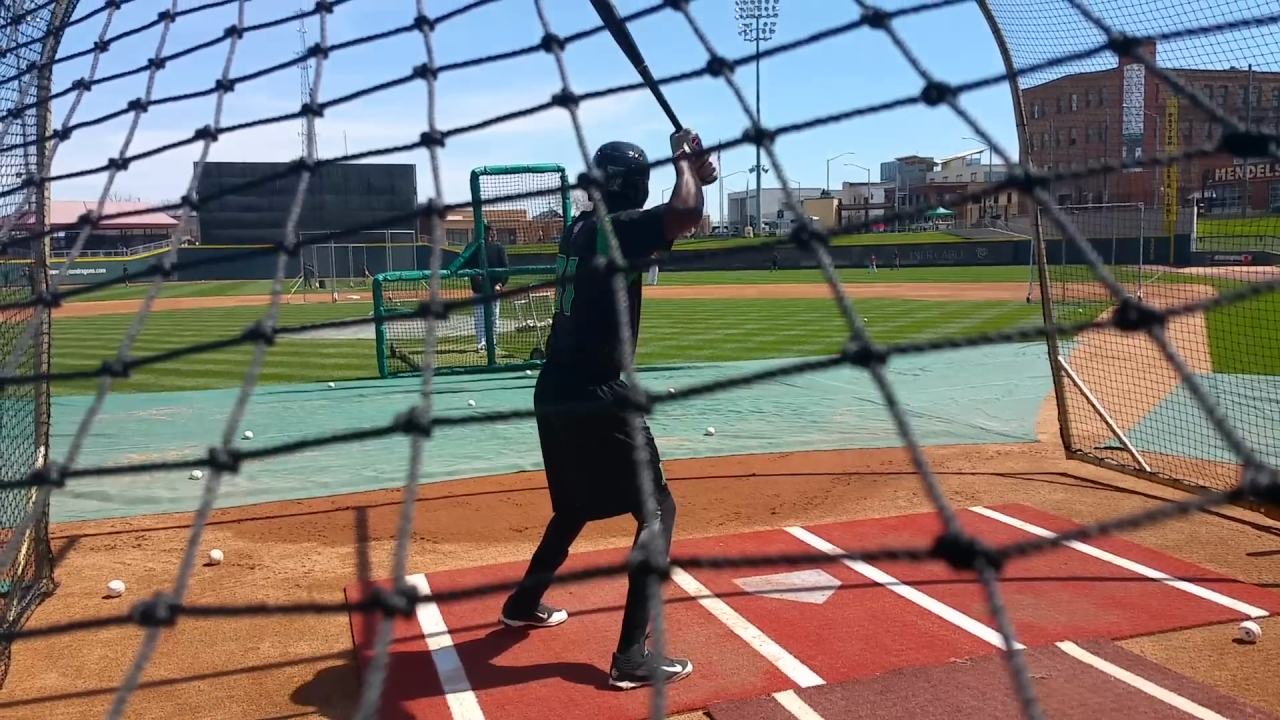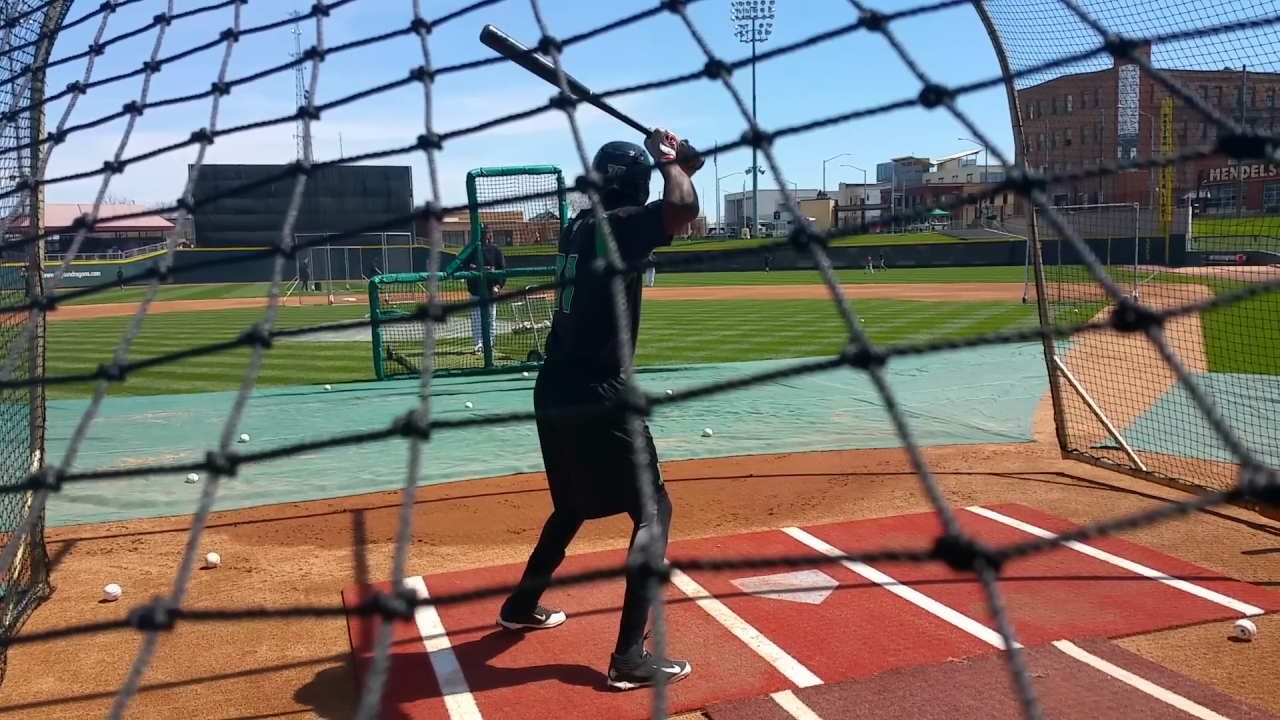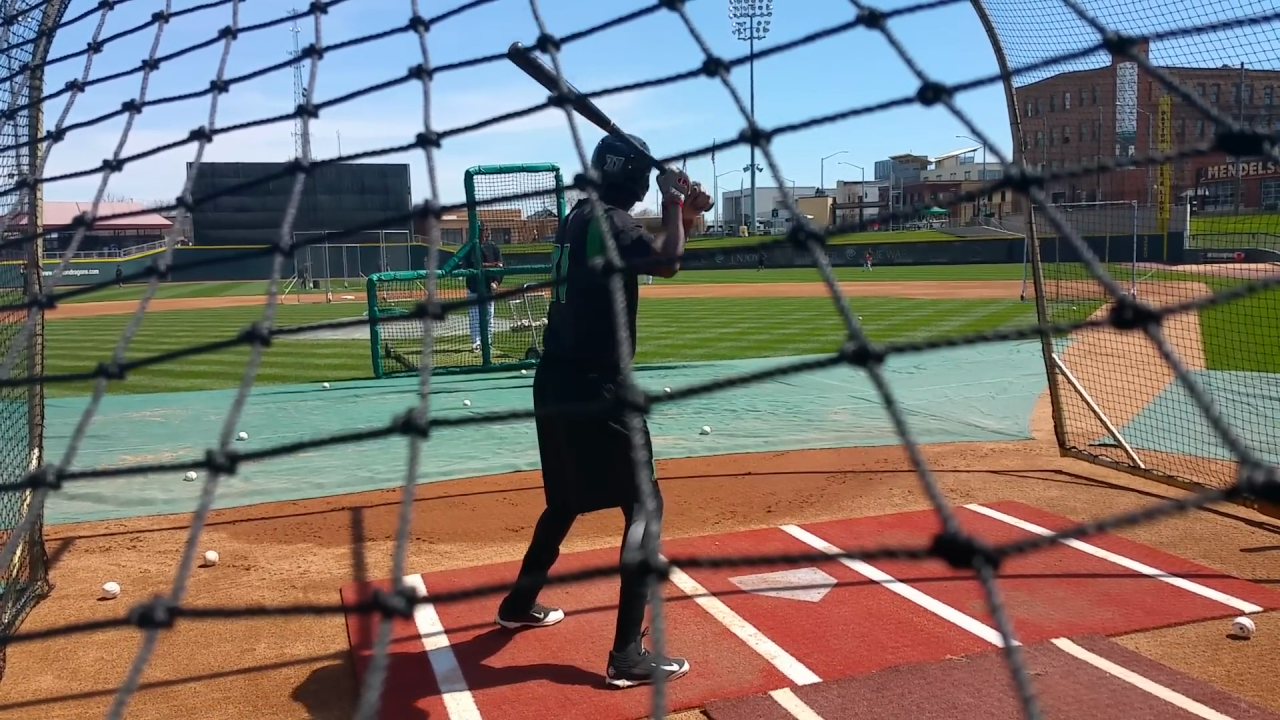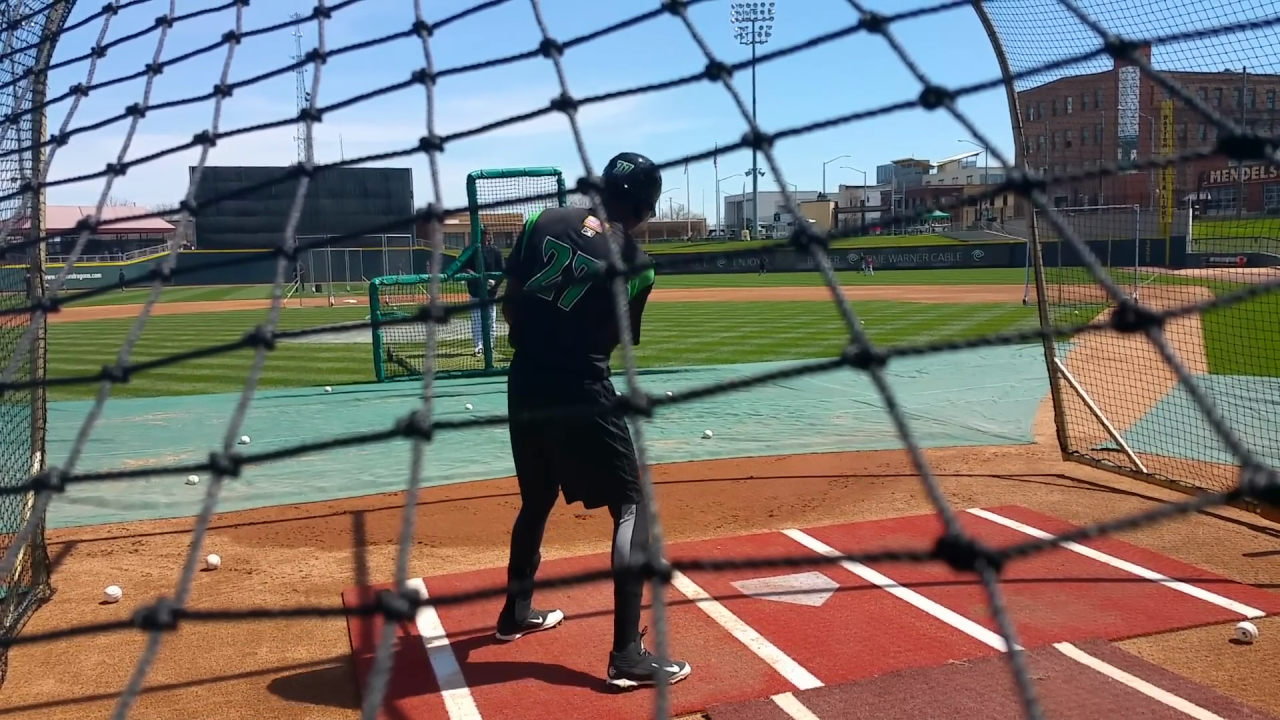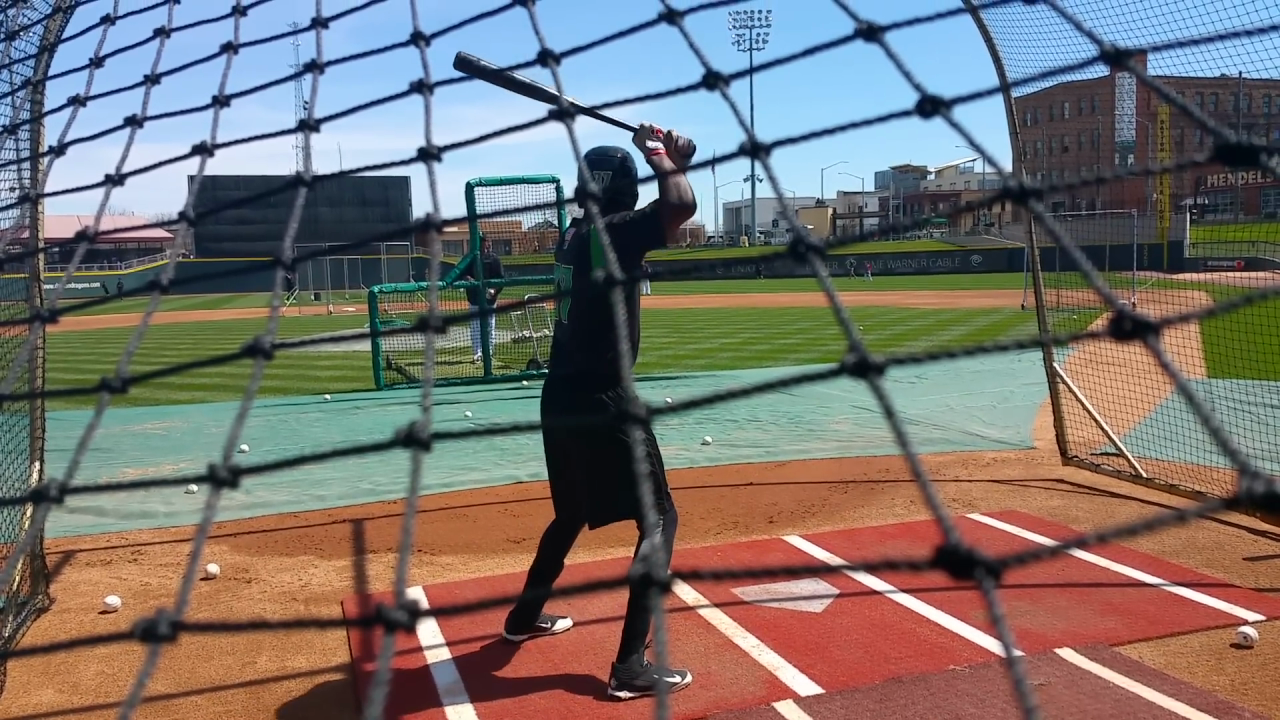
dt=1s
person 1, frame 1
left shoulder: (580, 229)
right shoulder: (615, 228)
left elbow: (662, 227)
right elbow: (684, 214)
left wrist: (694, 180)
right wrist: (683, 159)
left hip: (556, 389)
right hip: (594, 395)
left knee: (576, 504)
right knee: (657, 510)
left ankle: (523, 604)
right ankle: (632, 657)
person 1, frame 2
left shoulder: (580, 227)
right shoulder: (616, 226)
left elbow: (661, 217)
right elbow: (682, 208)
left wrist: (679, 170)
right wrist: (666, 159)
left hip: (555, 388)
right hip: (595, 393)
left knee: (574, 504)
right knee: (653, 511)
left ankle: (522, 605)
right ankle: (630, 658)
person 1, frame 3
left shoulder: (579, 219)
right shoulder: (605, 223)
left elbow: (646, 250)
right elbow: (665, 261)
left wrist: (683, 207)
right wrist: (676, 200)
left hip: (556, 379)
right hip: (595, 387)
left knee: (567, 498)
right knee: (645, 507)
left ankle: (519, 603)
right ankle: (628, 655)
person 1, frame 4
left shoulder: (545, 221)
right shoulder: (636, 264)
left elbow: (510, 303)
right elbow: (618, 339)
left hip: (526, 380)
right hip: (581, 389)
left knee: (537, 499)
right knee: (630, 506)
left ankle: (516, 612)
right ankle: (628, 655)
person 1, frame 5
left shoulder: (575, 236)
right shoulder: (609, 234)
left elbow: (664, 220)
right elbow: (682, 208)
left wrist: (670, 166)
right wrist: (662, 160)
left hip: (561, 397)
right hip: (601, 403)
left knee: (573, 512)
right knee: (659, 518)
left ankle: (525, 614)
right ankle: (630, 666)
